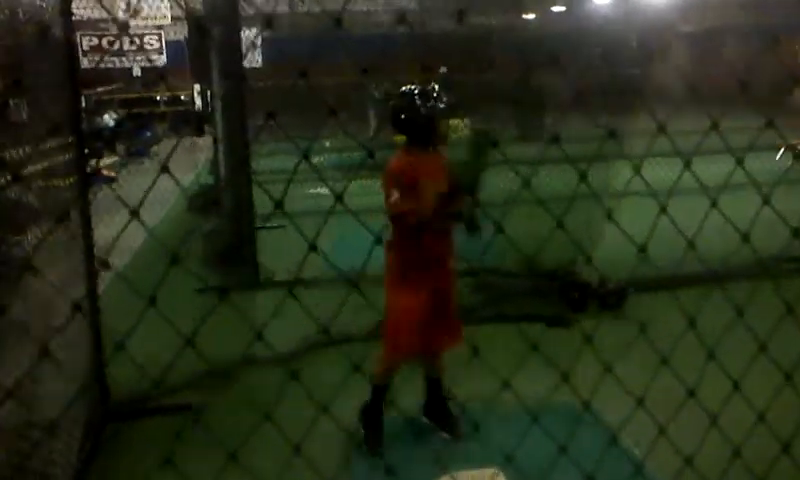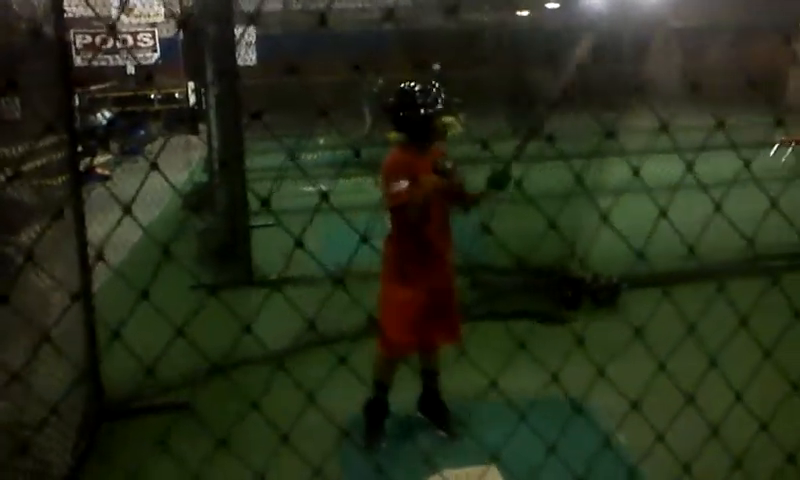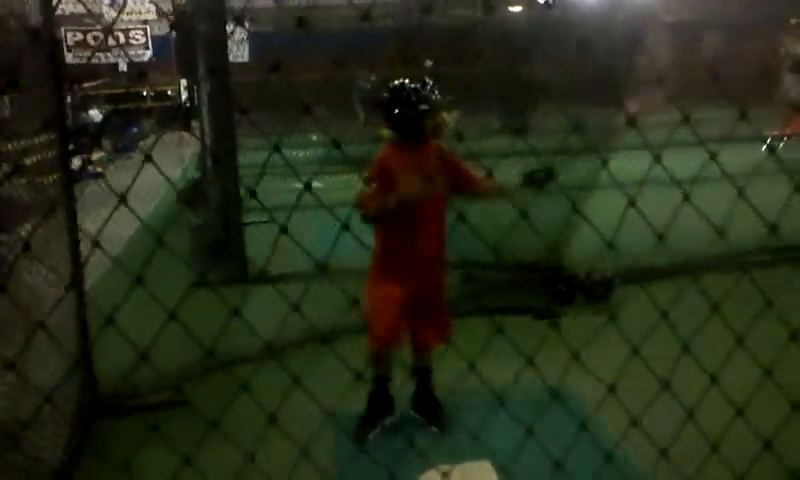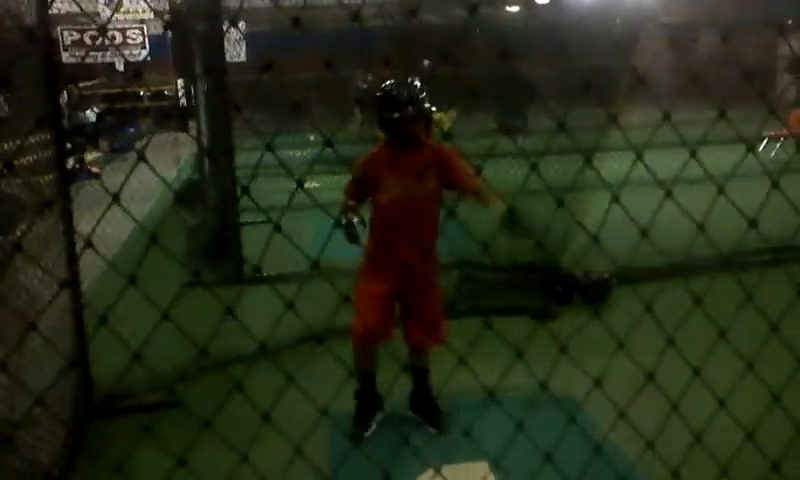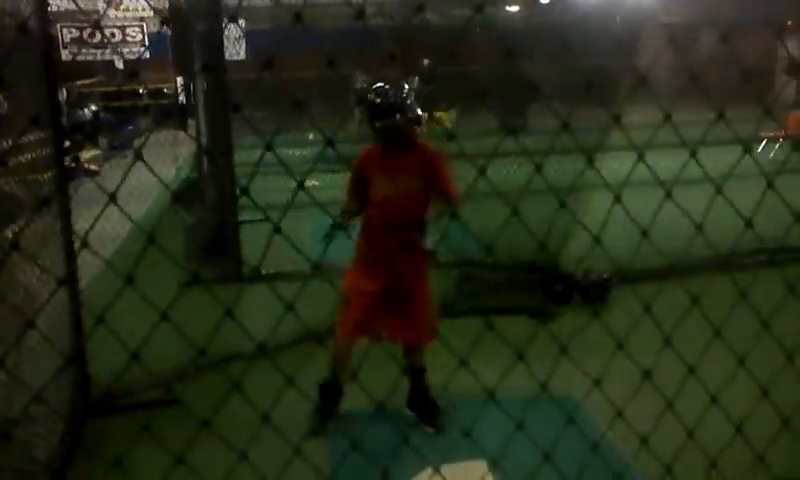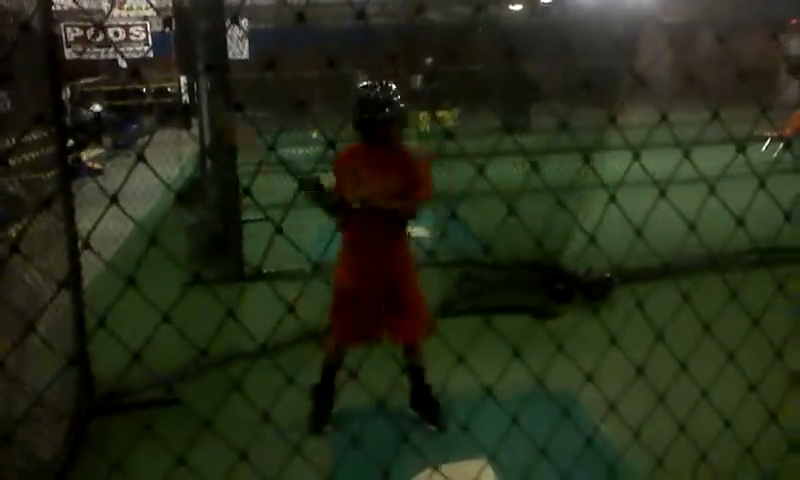
dt=0.2s
person 1, frame 1
left shoulder: (440, 161)
right shoulder: (400, 167)
right elbow: (404, 221)
left wrist: (460, 212)
right wrist: (437, 208)
left hip: (439, 264)
right hip: (407, 270)
left knee: (434, 338)
right knee: (400, 345)
left ankle: (435, 403)
right ankle: (373, 410)
person 1, frame 2
left shoulder: (437, 156)
right shoulder: (398, 161)
left elbow: (457, 201)
right elbow: (409, 207)
left wrist: (483, 190)
right wrist: (438, 179)
left hip: (438, 261)
right hip: (405, 266)
left knee: (431, 334)
right knee: (396, 340)
left ankle: (430, 398)
right ankle: (377, 407)
person 1, frame 3
left shoulder: (440, 153)
right shoulder: (387, 160)
left elbow: (475, 185)
right elbow: (367, 209)
right wrist: (399, 200)
left hip: (429, 262)
right hip: (391, 265)
left knee: (425, 332)
right knee: (384, 335)
left ankle: (424, 395)
right ankle: (380, 401)
person 1, frame 4
left shoulder: (438, 155)
right shoulder: (374, 160)
left elbow: (472, 187)
right elbow: (352, 195)
left wrist: (499, 207)
right wrist: (350, 216)
left hip: (422, 261)
right hip: (381, 261)
left knee: (421, 333)
right knee: (366, 333)
left ankle: (421, 395)
right ankle: (368, 401)
person 1, frame 5
left shoulder: (429, 157)
right shoulder: (368, 159)
left elbow: (450, 199)
right elbow: (356, 199)
left wrist: (420, 219)
right wrist: (343, 218)
left hip: (410, 258)
right hip: (371, 257)
left knee: (414, 329)
right knee: (348, 328)
left ankle: (419, 394)
right ankle: (331, 393)
person 1, frame 6
left shoulder: (407, 159)
right shoulder: (347, 159)
left elbow: (414, 207)
right elbow: (339, 205)
left wrist: (369, 205)
right wrist: (331, 200)
left hip: (395, 257)
right hip: (356, 259)
left knee: (410, 328)
right knee: (343, 330)
left ankle: (420, 393)
right ankle: (324, 394)
